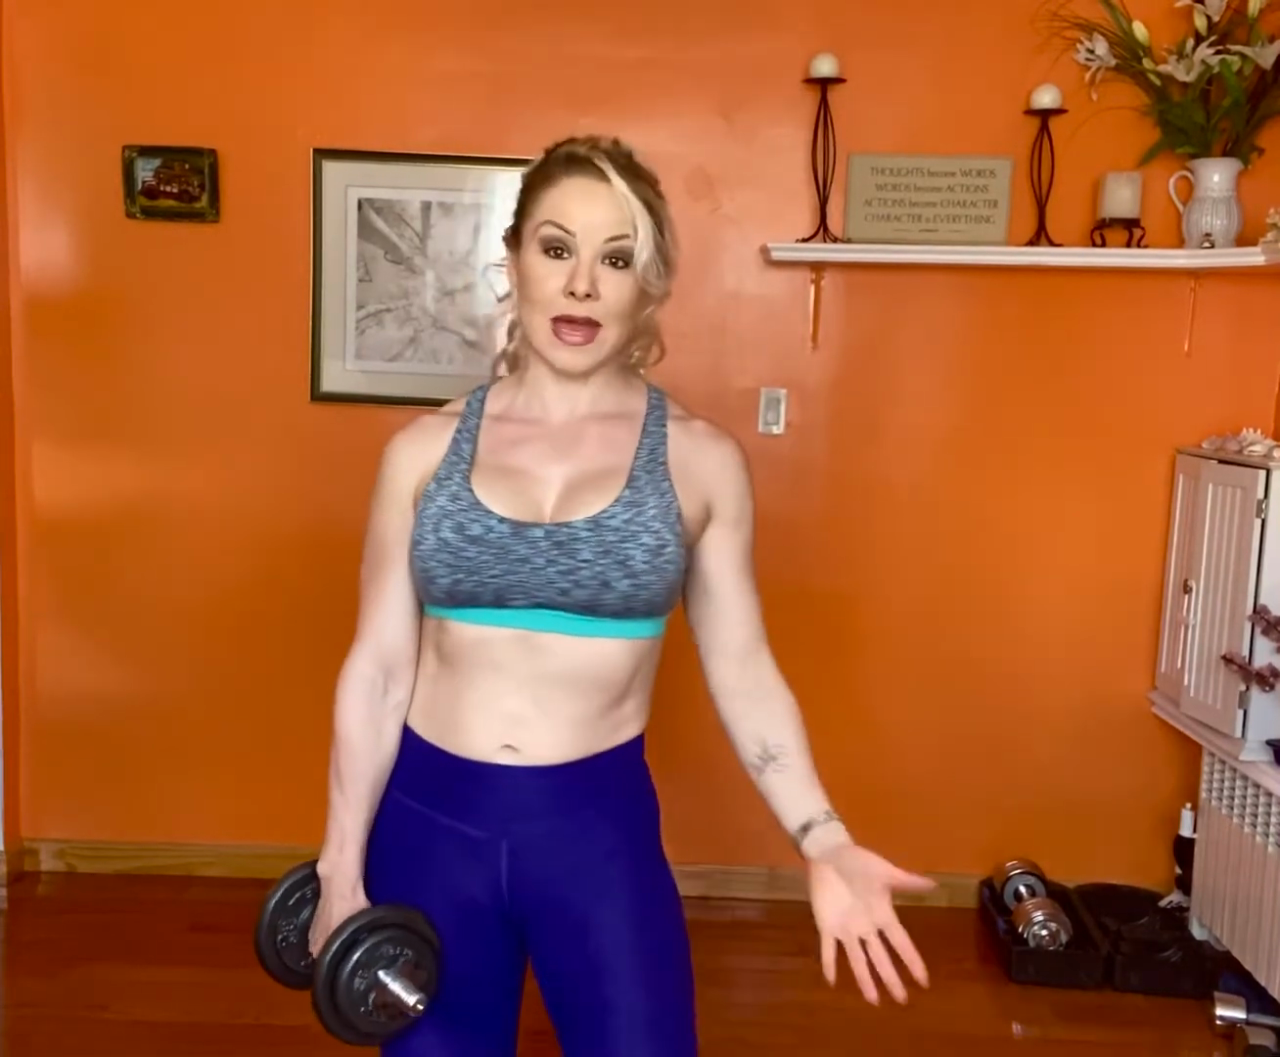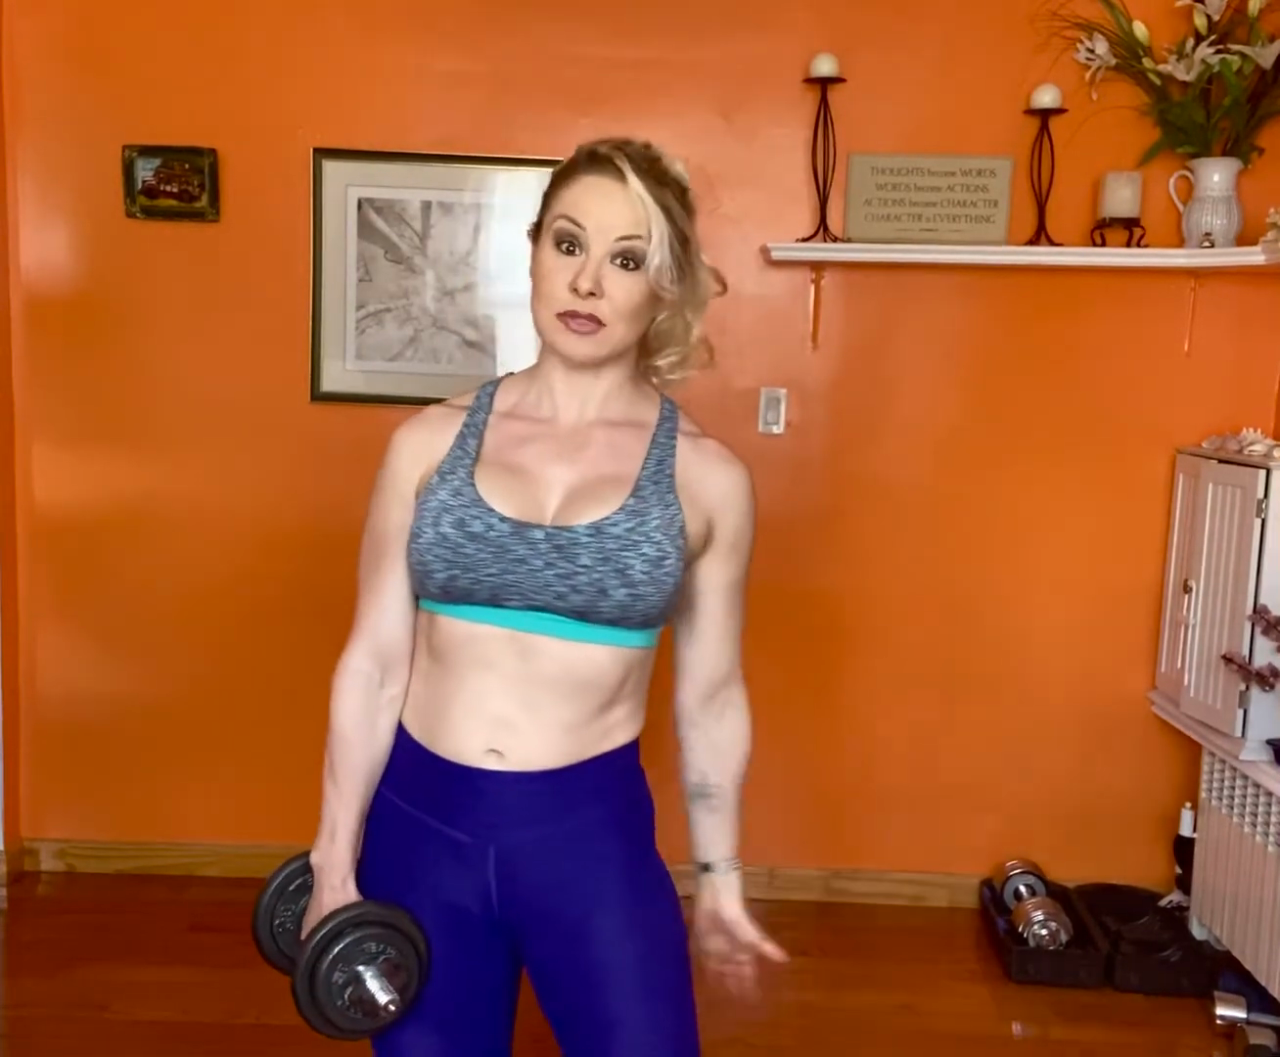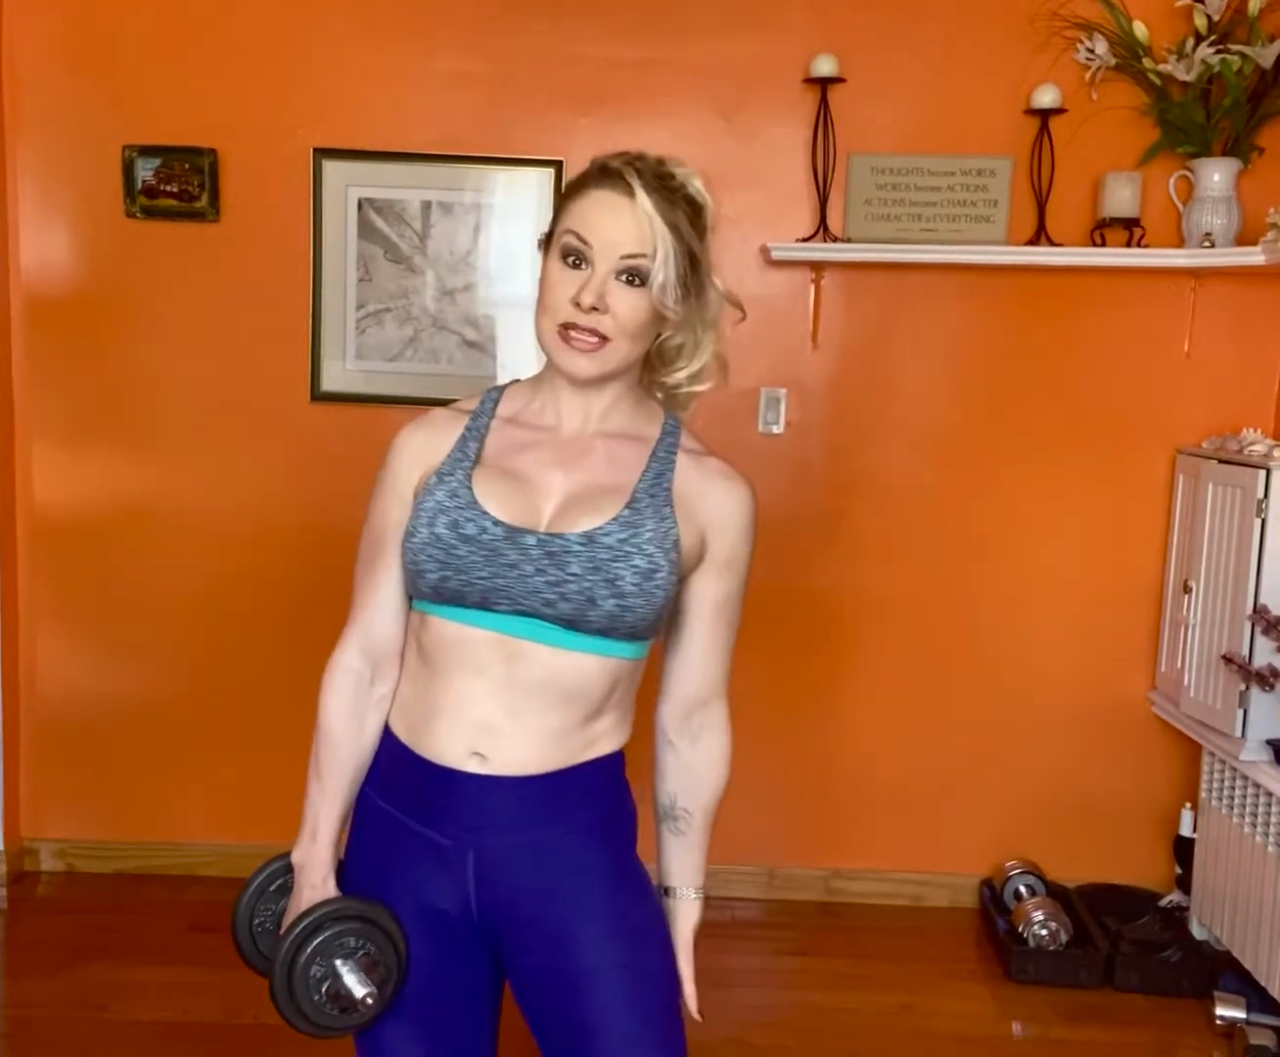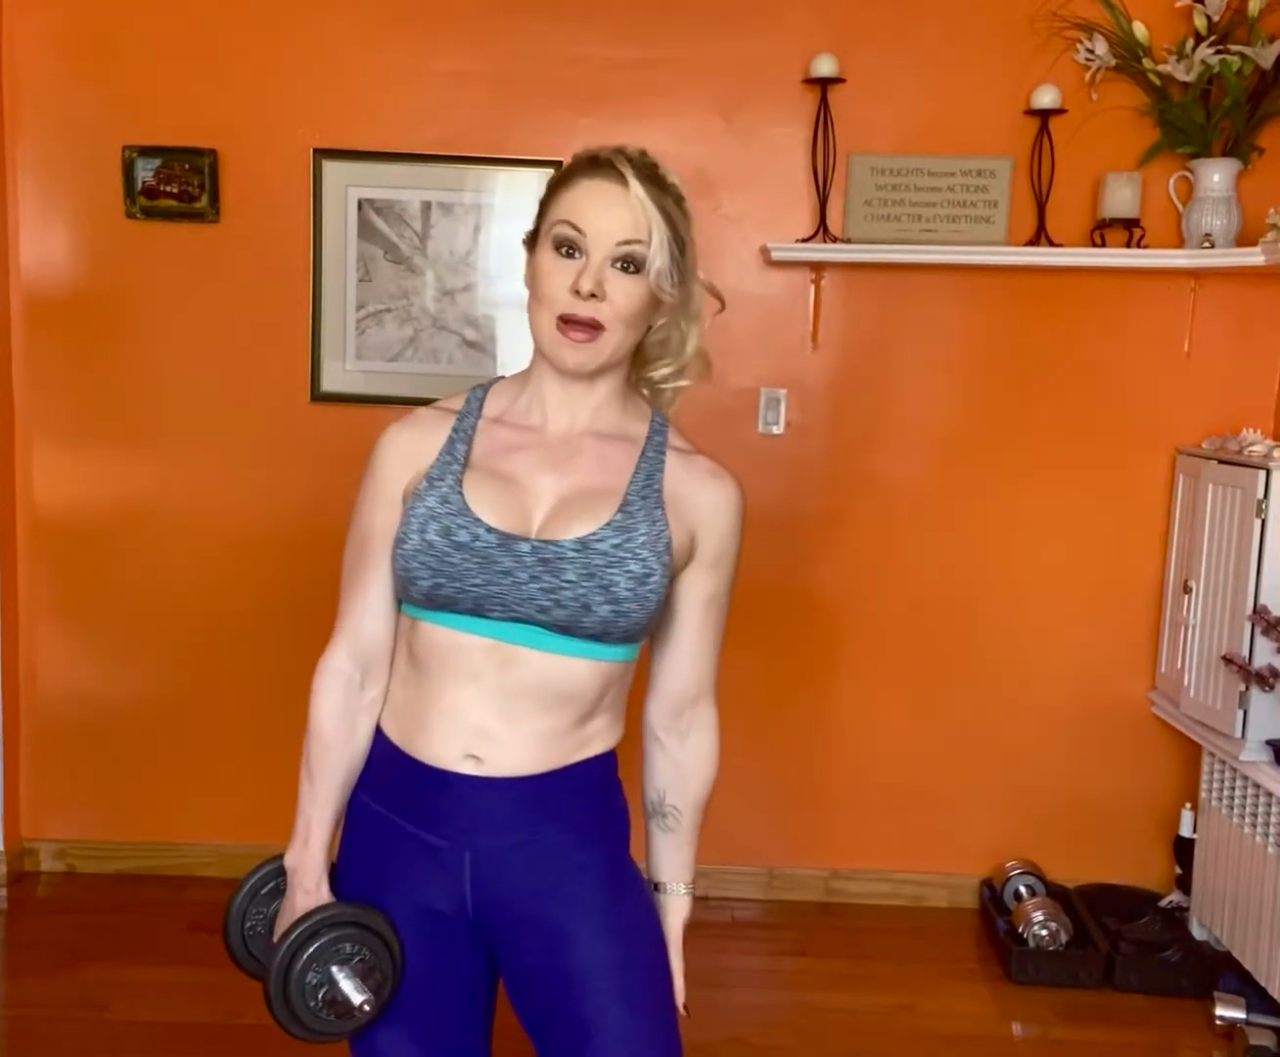
dt=0.3s
person 1, frame 1
left shoulder: (700, 459)
right shoulder: (425, 450)
left elbow: (742, 667)
right elbow: (377, 666)
left wrist: (824, 843)
right wrist: (341, 867)
left hip: (599, 827)
right hip: (431, 823)
person 1, frame 2
left shoulder: (704, 474)
right shoulder: (429, 441)
left elbow: (710, 693)
right elbow: (372, 659)
left wrist: (719, 878)
right wrist: (334, 861)
left hip: (593, 833)
right hip: (420, 825)
person 1, frame 3
left shoulder: (708, 494)
right shoulder: (431, 444)
left elbow: (694, 714)
right elbow: (365, 657)
left wrist: (680, 902)
right wrist: (314, 857)
left hip: (575, 842)
right hip: (404, 829)
person 1, frame 4
left shoulder: (695, 492)
right shoulder: (419, 443)
left elbow: (682, 712)
right elbow: (353, 664)
left wrist: (672, 896)
right wrist: (308, 863)
left hip: (570, 840)
right hip: (399, 829)
